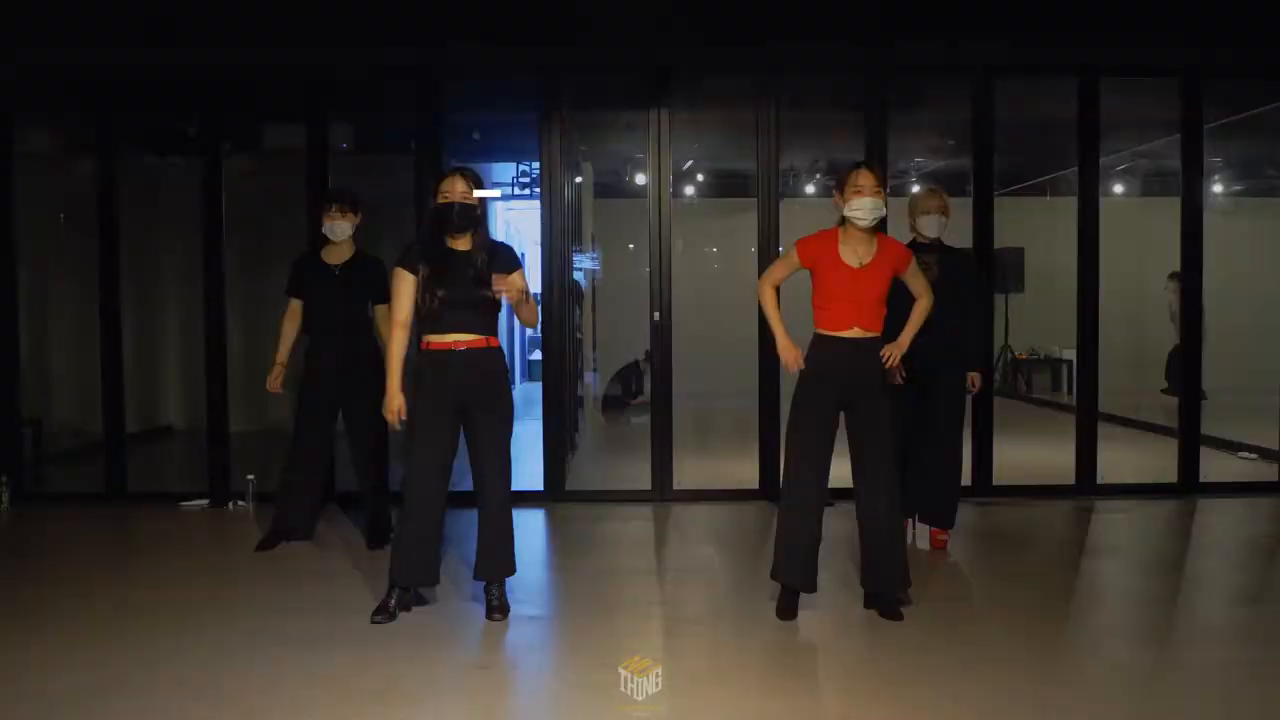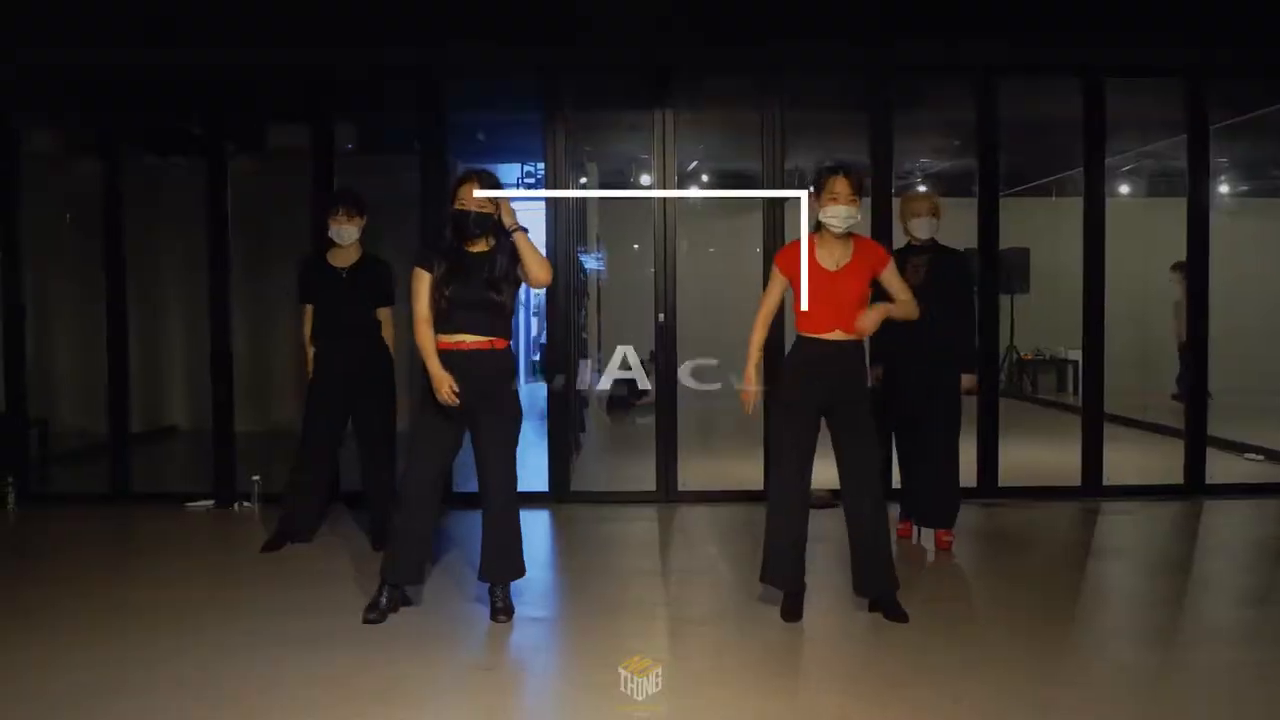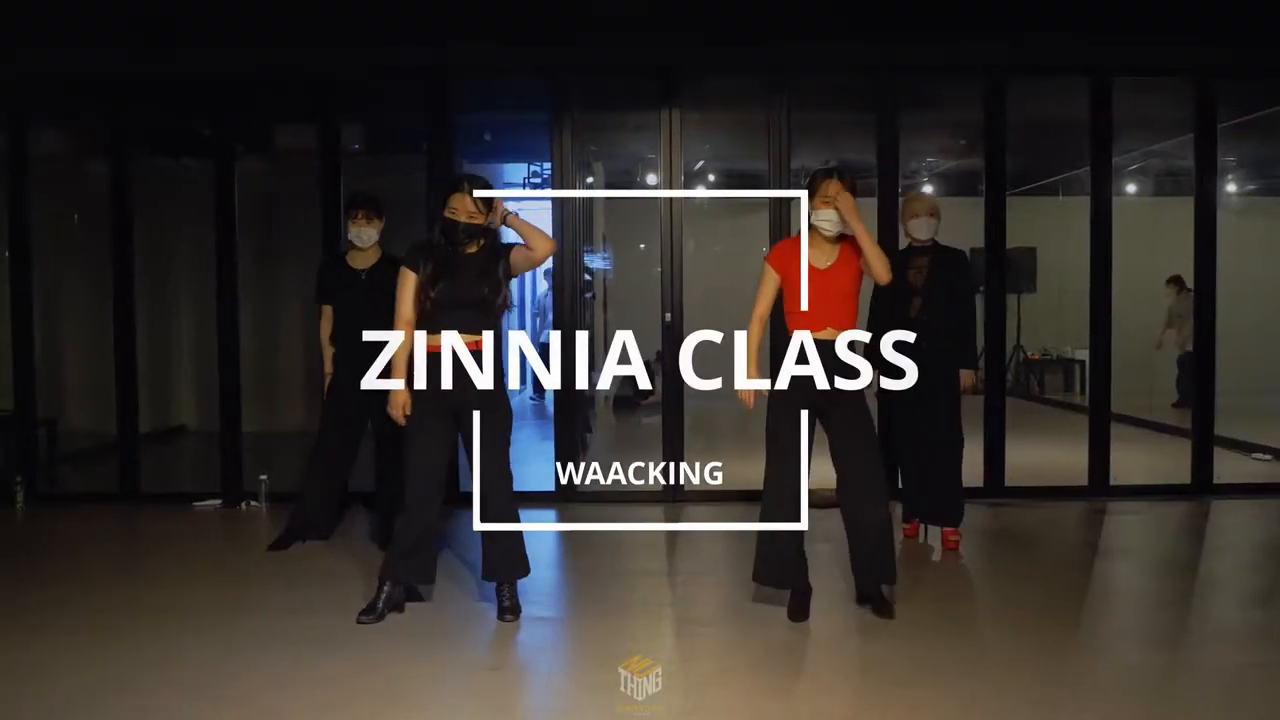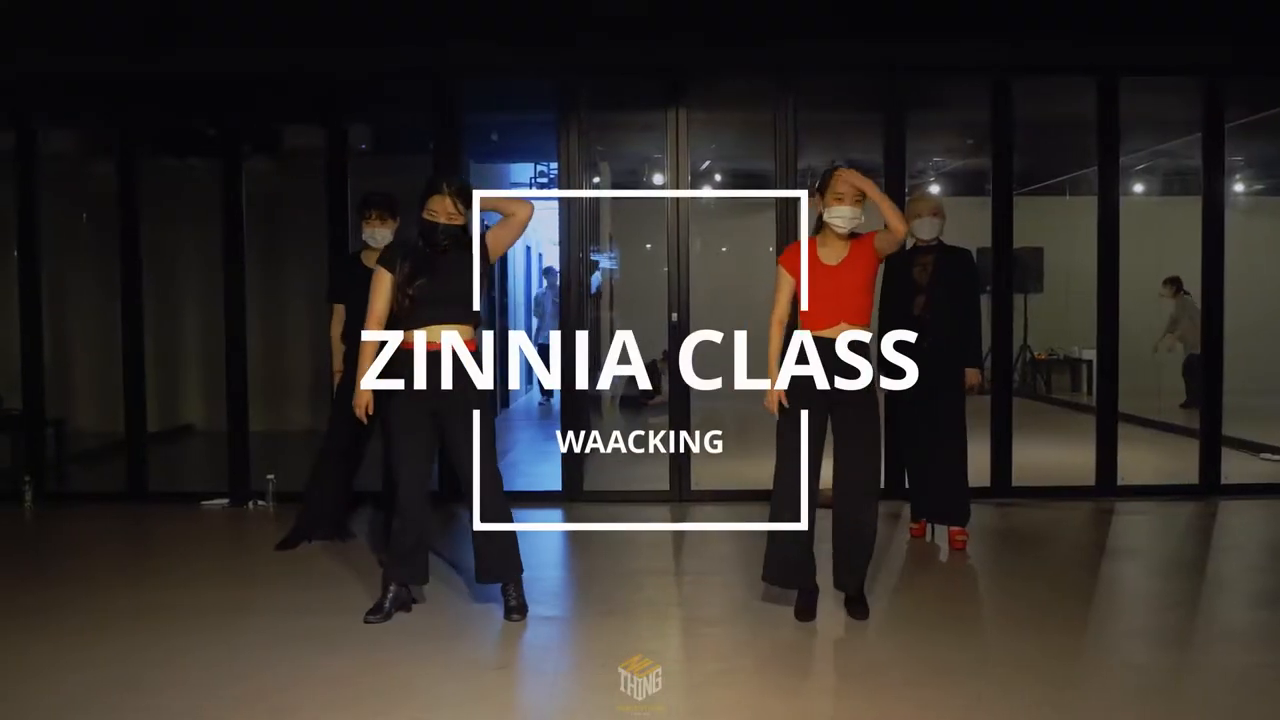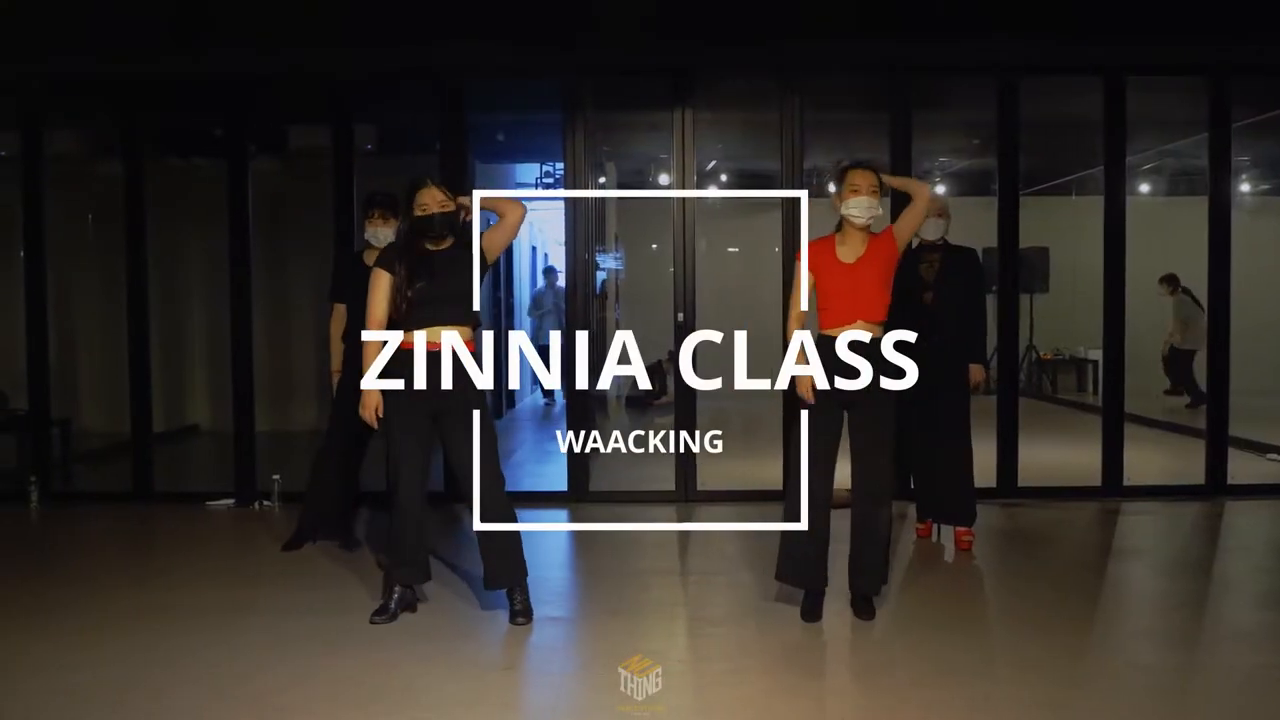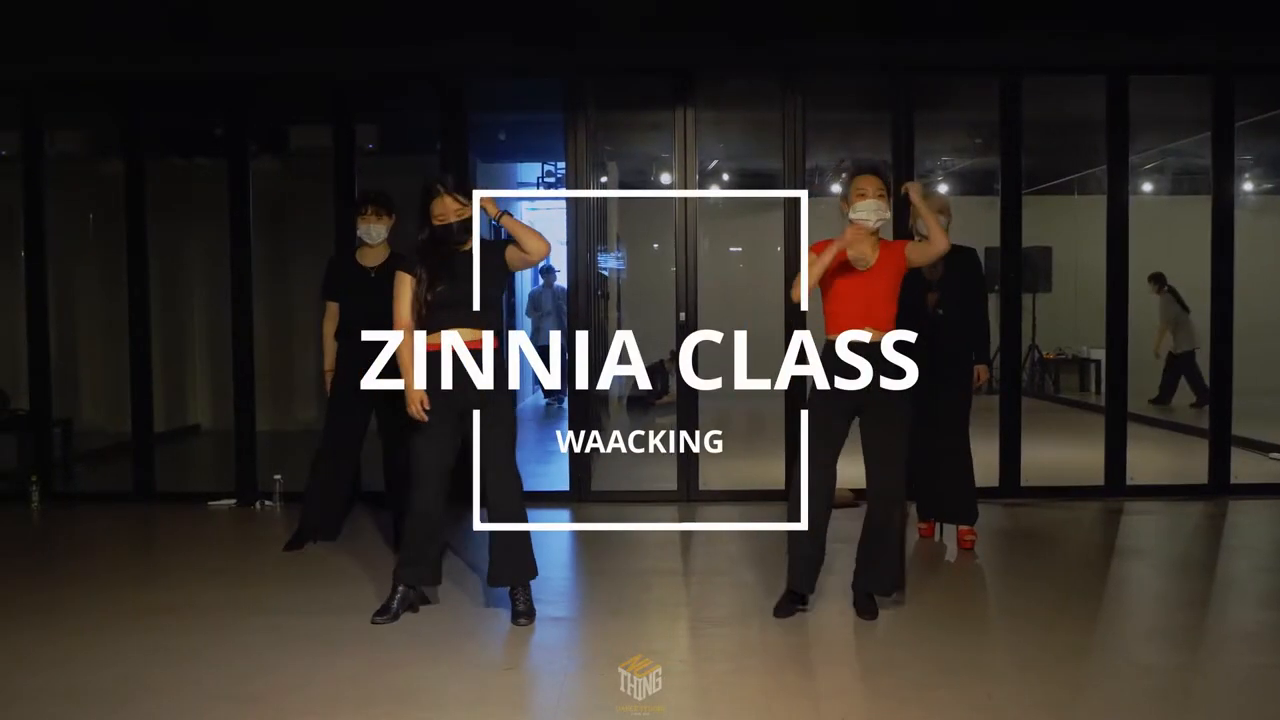
dt=0.3s
person 1, frame 1
left shoulder: (894, 251)
right shoulder: (820, 249)
left elbow: (923, 296)
right elbow: (767, 282)
left wrist: (904, 339)
right wrist: (784, 340)
left hip: (872, 368)
right hip: (824, 361)
left knee: (881, 484)
right knee: (804, 478)
left ankle: (880, 586)
right ankle: (792, 584)
person 1, frame 2
left shoulder: (872, 253)
right shoulder: (794, 254)
left elbow: (911, 307)
right elbow: (766, 314)
left wrist: (882, 310)
right wrist: (751, 370)
left hip: (850, 369)
right hip: (803, 367)
left knee: (864, 482)
right knee: (790, 480)
left ankle: (879, 590)
right ankle: (792, 586)
person 1, frame 3
left shoulder: (856, 248)
right shoulder: (784, 253)
left elbow: (884, 276)
right elbow: (760, 314)
left wrist: (854, 219)
right wrist: (751, 369)
left hip: (843, 367)
left knee: (865, 477)
right knee: (785, 479)
left ankle: (871, 582)
right ankle: (797, 584)
person 1, frame 4
left shoulder: (870, 249)
right shoulder: (796, 253)
left elbow: (900, 228)
right elbow: (779, 320)
left wrist: (865, 181)
right wrist: (773, 377)
left hip: (856, 367)
right hip: (808, 365)
left knee: (859, 483)
right knee: (796, 479)
left ankle: (853, 584)
right ankle: (804, 585)
person 1, frame 5
left shoulder: (889, 244)
right shoulder: (815, 251)
left elbow: (924, 195)
right elbow: (796, 315)
left wrist: (884, 177)
right wrist: (800, 367)
left hip: (873, 363)
right hip: (825, 361)
left knee: (874, 481)
right knee: (812, 478)
left ankle: (863, 584)
right ankle: (812, 584)
person 1, frame 6
left shoulder: (897, 253)
right shoulder: (825, 251)
left elbow: (939, 247)
right elbow: (798, 294)
left wrist: (918, 201)
right wrist: (837, 249)
left hip: (884, 368)
right hip: (835, 368)
left knee: (888, 484)
right knee: (813, 479)
left ankle: (867, 583)
right ankle: (798, 585)
person 2, frame 1
left shoulder: (500, 256)
right shoulder: (418, 256)
left elbow: (531, 321)
right elbow: (400, 322)
left wrist: (520, 294)
right wrist: (394, 386)
left hip: (491, 373)
right hip: (436, 375)
left knee: (494, 485)
right knee: (424, 485)
left ankle: (494, 585)
right ankle: (401, 585)
person 2, frame 2
left shoulder: (509, 258)
right shoulder: (434, 259)
left elbow: (542, 278)
right elbow: (422, 320)
left wrist: (515, 229)
right wrist: (437, 371)
left hip: (495, 375)
right hip: (445, 374)
left knee: (498, 482)
right knee: (420, 479)
left ankle: (499, 586)
right ankle: (392, 586)
person 2, frame 3
left shoulder: (500, 258)
right shoulder: (421, 258)
left elbow: (544, 249)
right elbow: (404, 321)
left wrist: (509, 218)
right wrist: (399, 382)
right hip: (431, 375)
left knee: (494, 481)
right knee: (421, 482)
left ankle: (506, 584)
right ankle: (394, 584)
person 2, frame 4
left shoulder: (477, 253)
right shoulder: (397, 257)
left elbow: (522, 211)
right elbow: (375, 321)
left wrist: (477, 203)
right wrist: (363, 380)
left hip: (462, 373)
right hip: (408, 373)
left knee: (483, 479)
right knee: (408, 483)
left ankle: (509, 581)
right ankle: (398, 585)
person 2, frame 5
left shoulder: (474, 252)
right shoulder: (394, 258)
left elbow: (515, 211)
right elbow: (375, 324)
left wrist: (471, 203)
right wrist: (369, 384)
left hip: (460, 372)
right hip: (407, 374)
left knee: (485, 480)
right knee: (406, 484)
left ankle: (515, 584)
right ankle: (402, 586)
person 2, frame 6
left shoulder: (495, 254)
right shoulder: (416, 262)
left elbow: (540, 251)
right elbow: (404, 326)
left wrist: (500, 217)
right wrist: (410, 383)
left hip: (488, 373)
right hip: (434, 374)
left knee: (501, 481)
right knee: (426, 483)
left ankle: (519, 586)
right ankle: (408, 584)
person 3, frame 1
left shoulder: (375, 274)
right shoulder: (306, 267)
left elbow: (382, 319)
right elbow: (294, 314)
right wrist: (280, 362)
left hip: (362, 364)
right hip: (321, 364)
left knee: (373, 449)
right knee: (307, 445)
left ankle: (377, 527)
right ankle: (288, 525)
person 3, frame 2
left shoulder: (378, 269)
right shoulder: (312, 267)
left elbow: (386, 322)
right elbow: (309, 320)
left wrist: (388, 368)
right wrist: (311, 366)
left hip: (371, 366)
right hip: (328, 366)
left knee: (377, 447)
right knee: (315, 445)
left ankle: (383, 528)
right ankle: (294, 526)
person 3, frame 3
left shoulder: (396, 269)
right shoulder: (330, 269)
right elbow: (327, 321)
right wrist: (329, 369)
right hip: (347, 368)
left knee: (391, 448)
right knee: (331, 446)
left ankle: (390, 528)
right ankle: (304, 525)
person 3, frame 4
right shoulder: (345, 268)
right elbow: (338, 320)
right wrist: (338, 368)
right hip: (357, 368)
right knee: (339, 446)
right ankle: (311, 524)
person 3, frame 5
right shoulder: (346, 266)
right elbow: (338, 318)
right wrist: (336, 367)
right hip: (357, 368)
right knee: (338, 445)
right ankle: (314, 524)
person 3, frame 6
left shoulder: (404, 268)
right shoulder: (340, 266)
right elbow: (331, 318)
right wrist: (329, 367)
left hip: (394, 367)
right hip: (351, 368)
left knee: (399, 448)
right knee: (336, 446)
left ankle: (404, 528)
right ankle: (314, 525)
person 4, frame 1
left shoulder: (959, 259)
right elbow: (889, 315)
left wrist: (974, 366)
right hip: (906, 365)
left knee: (946, 446)
right knee: (903, 441)
left ankle: (938, 521)
right ankle: (904, 510)
person 4, frame 2
left shoulder: (955, 262)
right shoulder: (890, 263)
left elbow: (965, 317)
left wrist: (967, 366)
right wrist: (877, 362)
left hip: (941, 364)
right hip: (899, 365)
left knee: (940, 443)
right knee: (907, 443)
left ankle: (941, 520)
right ankle: (909, 514)
person 4, frame 3
left shoulder: (955, 261)
right shoulder: (892, 265)
left elbow: (966, 315)
right elbow: (878, 316)
left wrist: (967, 363)
right wrist: (873, 363)
left hip: (942, 363)
left knee: (944, 441)
right knee: (908, 441)
left ankle: (948, 519)
right ankle: (914, 513)
person 4, frame 4
left shoulder: (960, 260)
right shoulder: (895, 264)
left elbow: (971, 314)
right elbow: (886, 317)
left wrist: (972, 362)
right wrist: (885, 362)
left hip: (947, 361)
right hip: (906, 362)
left knee: (949, 439)
right knee: (913, 440)
left ankle: (955, 518)
right ankle: (921, 512)
person 4, frame 5
left shoulder: (965, 259)
right shoulder: (900, 262)
left elbow: (976, 311)
right elbow: (892, 312)
left wrist: (976, 358)
left hip: (952, 359)
right hip: (912, 360)
left knee: (954, 438)
right knee: (918, 439)
left ankle: (961, 518)
right ankle: (926, 512)
person 4, frame 6
left shoulder: (966, 258)
left elbow: (978, 310)
left wrist: (981, 358)
left hip: (955, 361)
right hip: (914, 360)
left knee: (953, 437)
right knee: (919, 439)
left ankle: (964, 517)
right ankle: (927, 512)
